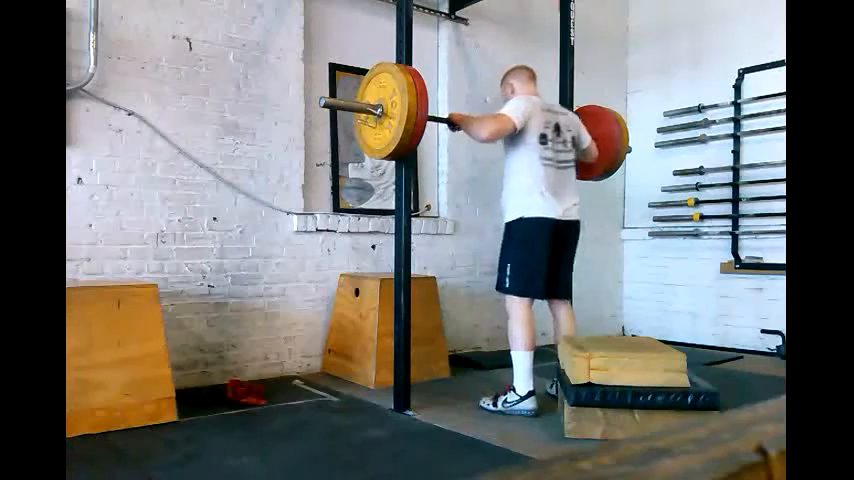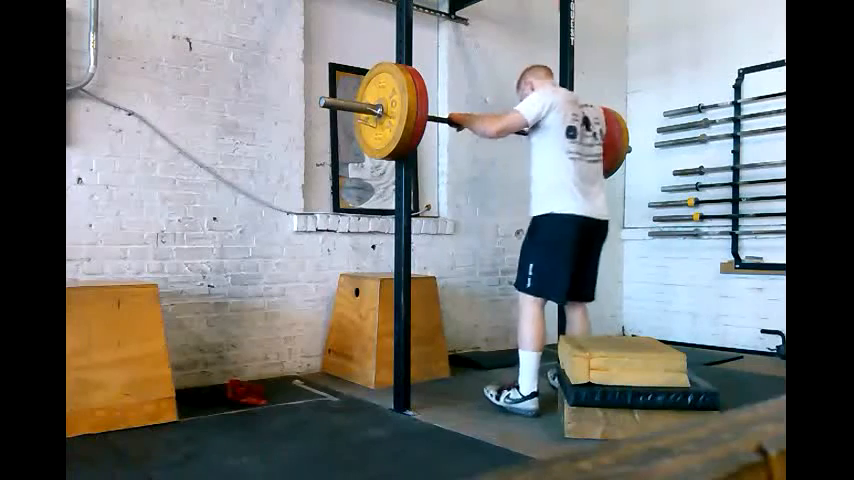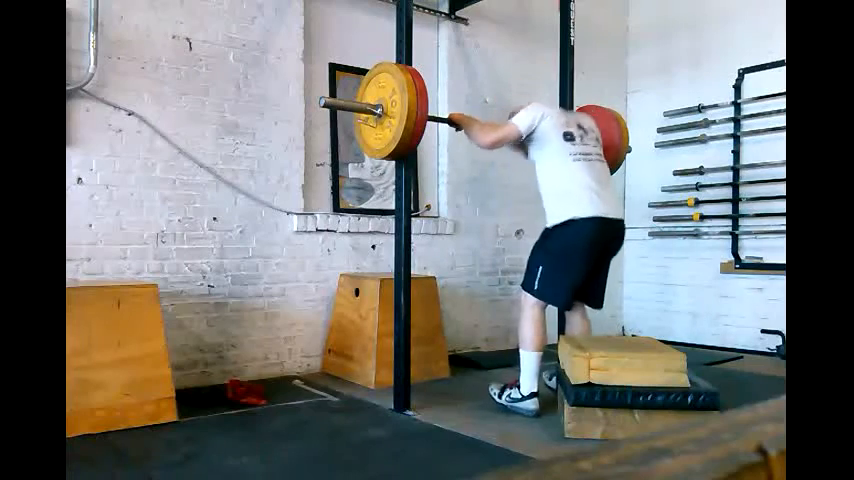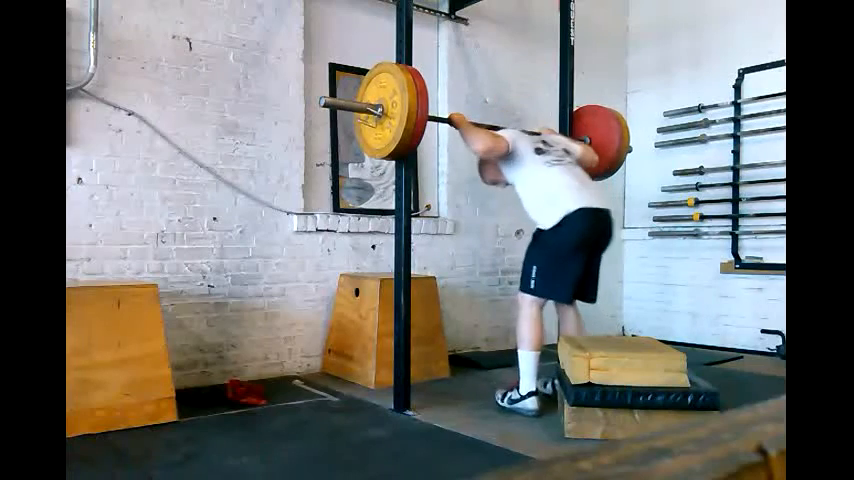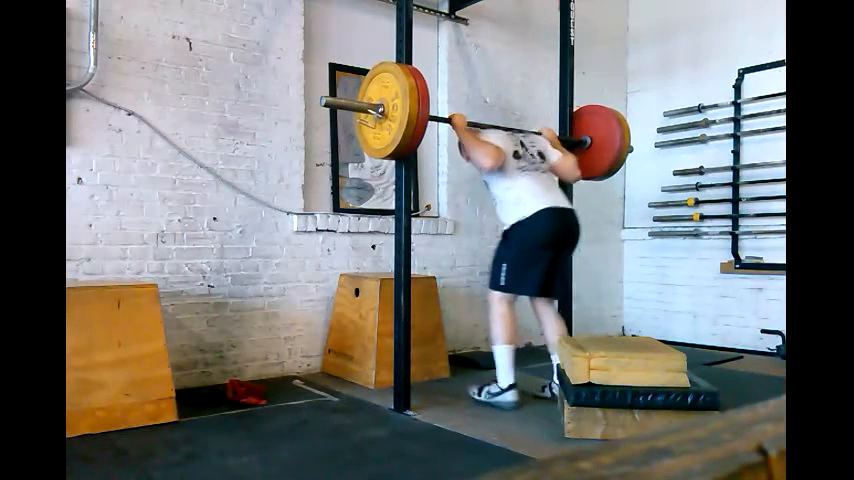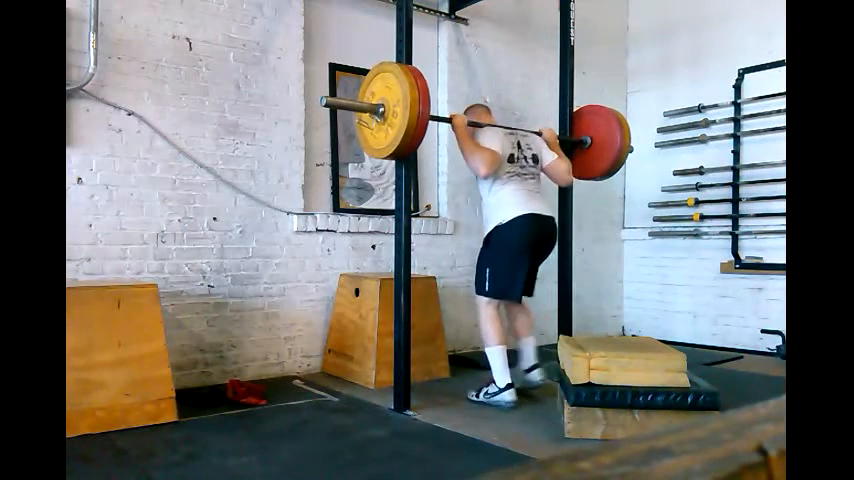
dt=0.3s
person 1, frame 1
left shoulder: (524, 104)
right shoulder: (568, 115)
left elbow: (488, 131)
right elbow: (591, 155)
left wrist: (459, 119)
left hip: (531, 220)
right hip: (567, 220)
left knee: (518, 302)
right knee: (560, 301)
left ankle: (522, 393)
person 1, frame 2
left shoulder: (547, 97)
right shoulder: (593, 110)
left elbow: (495, 127)
left wrist: (461, 118)
left hip: (558, 217)
right hip: (595, 219)
left knee: (531, 300)
right knee: (575, 302)
left ankle: (525, 392)
person 1, frame 3
left shoulder: (538, 113)
right shoulder: (582, 121)
left elbow: (489, 138)
left wrist: (463, 120)
left hip: (577, 223)
right hip: (612, 223)
left knee: (532, 301)
right knee: (575, 304)
left ankle: (525, 392)
person 1, frame 4
left shoulder: (509, 140)
right shoulder: (547, 141)
left elbow: (483, 145)
right elbow: (592, 158)
left wrist: (460, 122)
left hip: (568, 221)
right hip: (600, 219)
left knee: (529, 302)
right knee: (565, 301)
left ankle: (525, 393)
person 1, frame 5
left shoulder: (487, 137)
right shoulder: (533, 140)
left elbow: (489, 161)
right elbow: (573, 172)
left wrist: (460, 129)
right wrist: (553, 142)
left hip: (533, 222)
right hip: (565, 220)
left knee: (500, 299)
right knee: (543, 301)
left ankle: (504, 386)
right ankle: (562, 380)
person 1, frame 6
left shoulder: (486, 135)
right shoulder: (531, 139)
left elbow: (484, 167)
right elbow: (565, 176)
left wrist: (459, 130)
right wrist: (552, 142)
left hip: (513, 226)
right hip: (544, 225)
left knee: (487, 302)
right knee: (512, 298)
left ankle: (502, 386)
right ankle: (531, 367)
